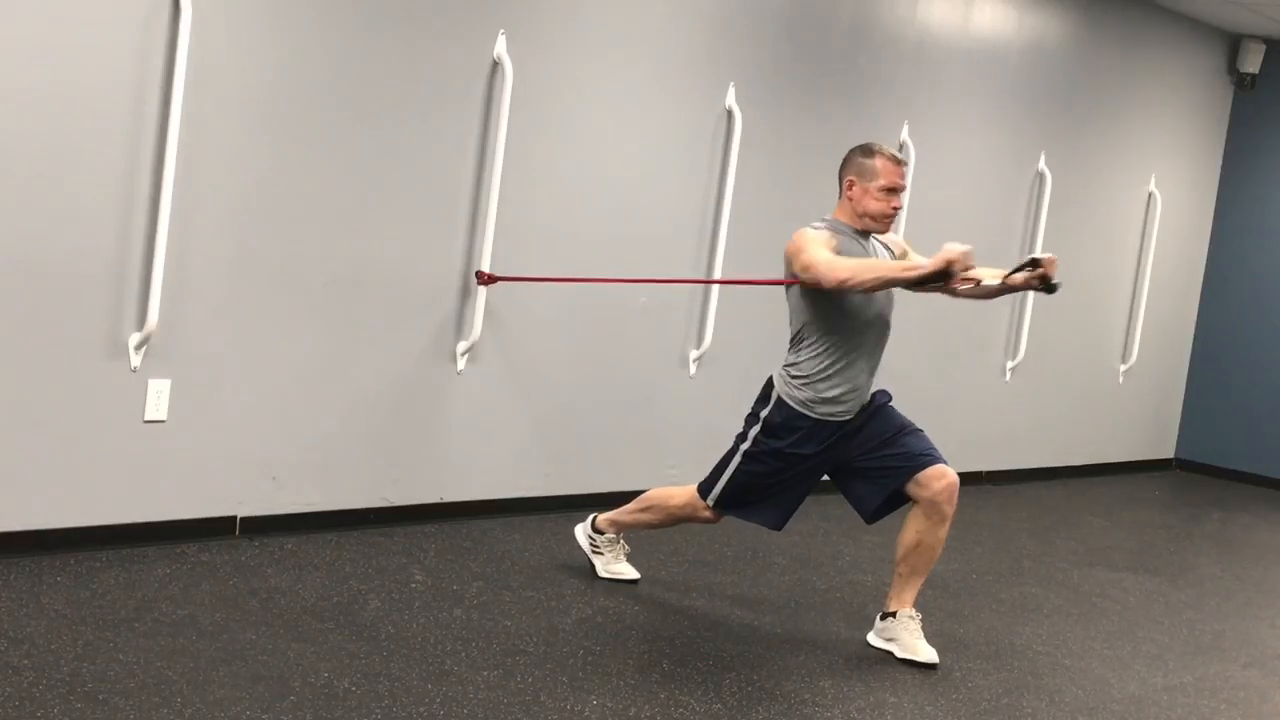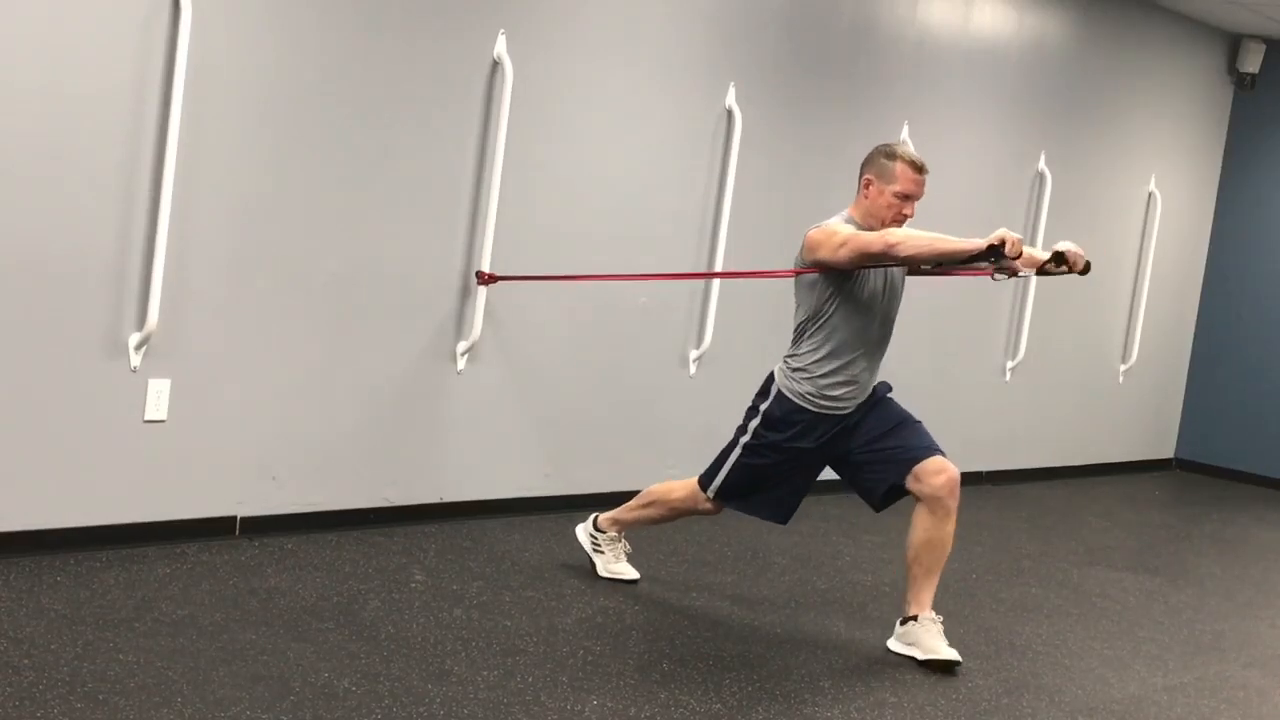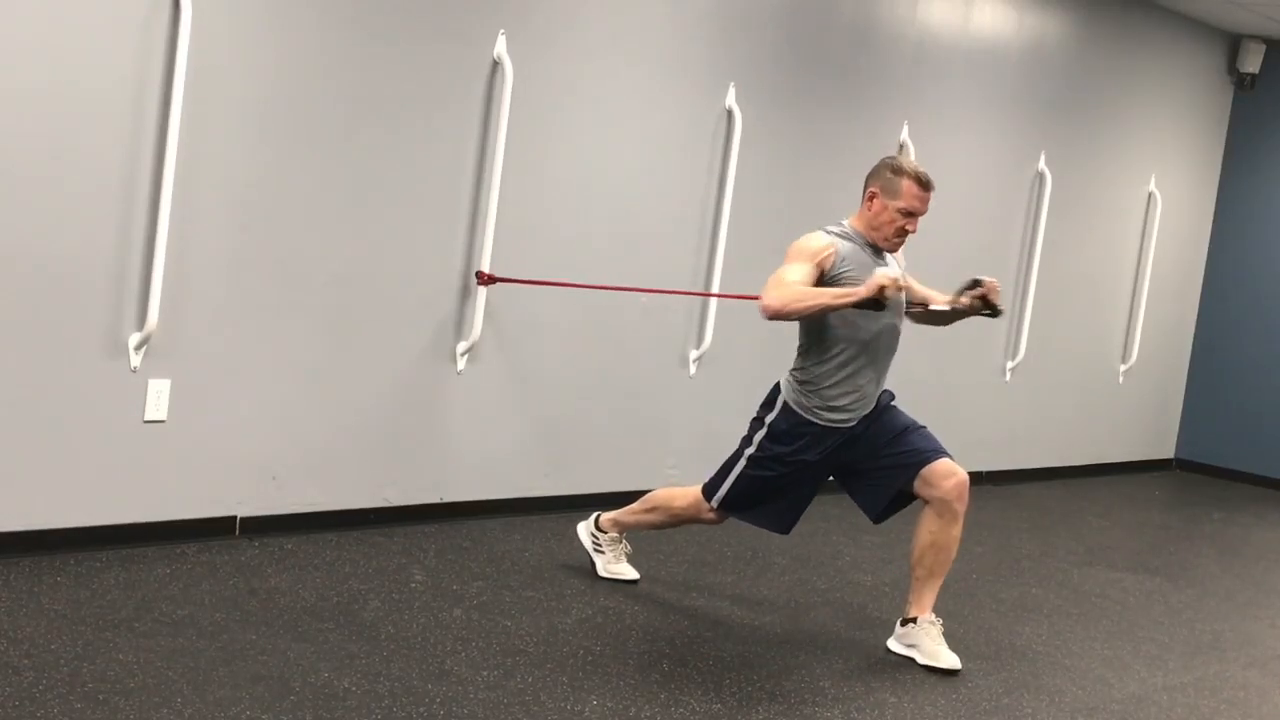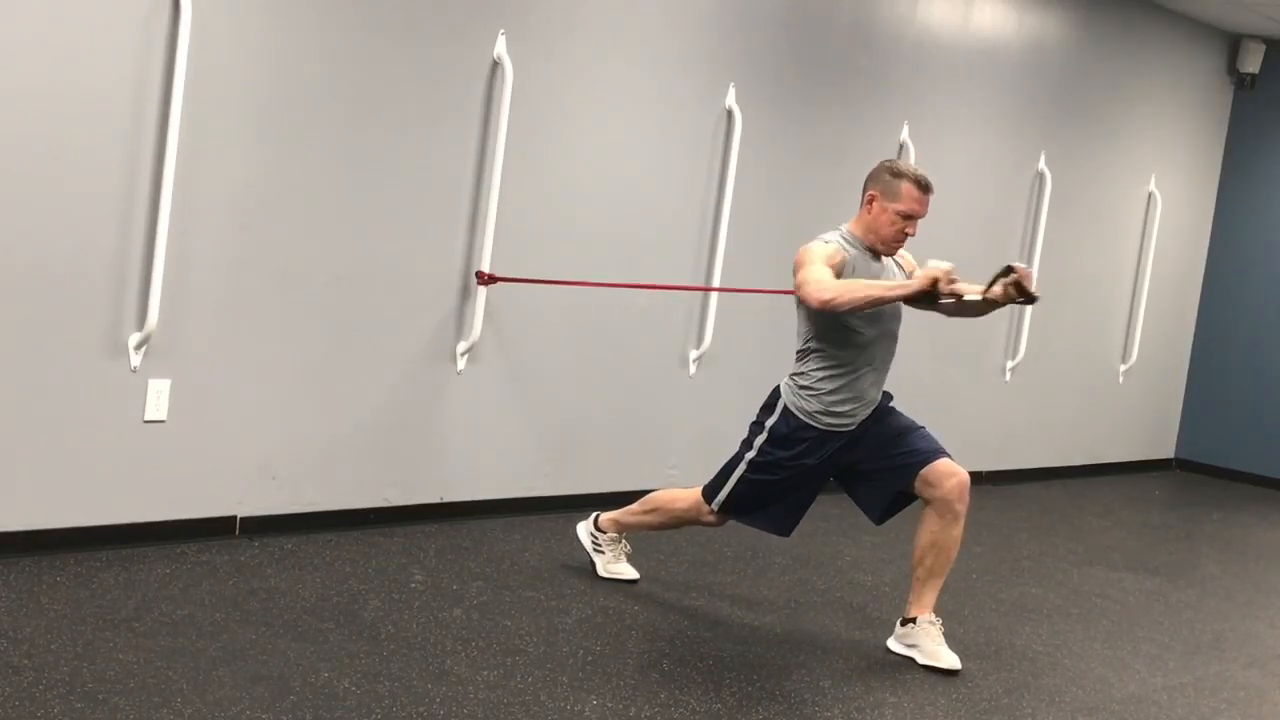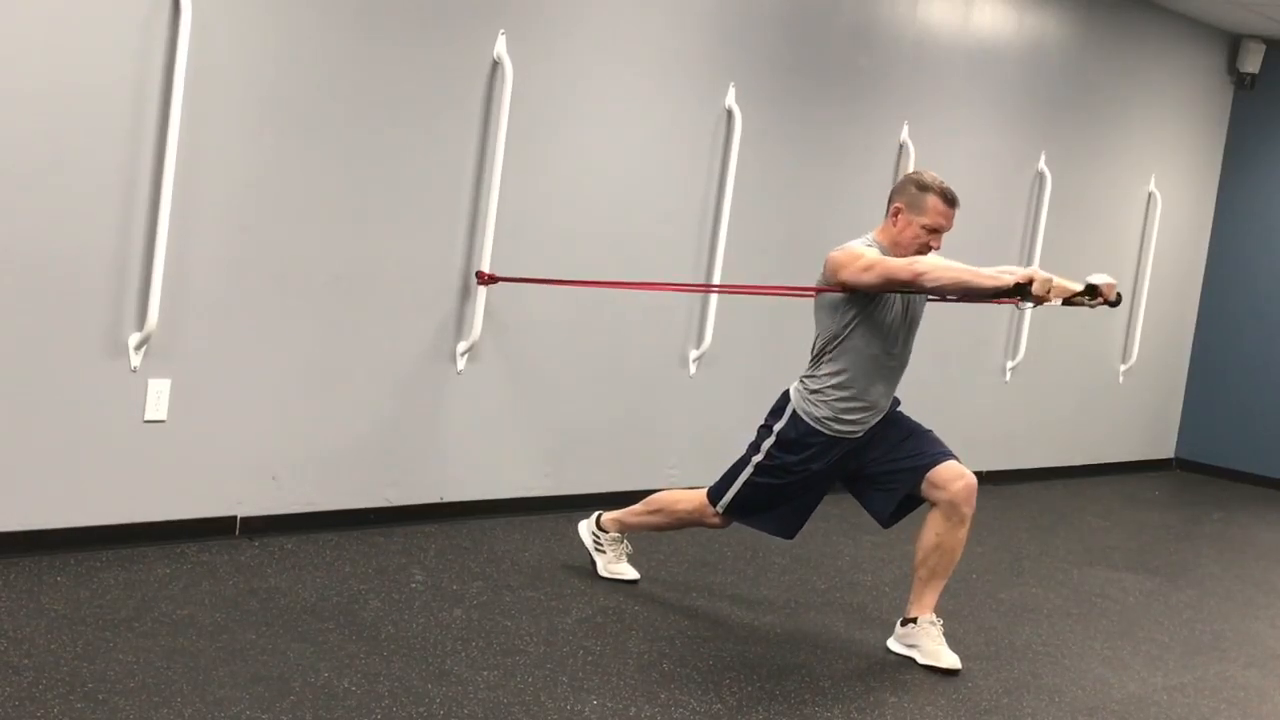
dt=1s
person 1, frame 1
left shoulder: (888, 246)
right shoulder: (811, 242)
left elbow: (955, 278)
right elbow: (842, 276)
left wrist: (1018, 279)
right wrist: (932, 266)
left hip: (859, 412)
right hip: (796, 414)
left knee: (940, 487)
right knee: (707, 506)
left ankle: (895, 619)
right ankle: (603, 529)
person 1, frame 2
left shoulder: (900, 239)
right shoulder: (827, 237)
left elbow: (959, 257)
right elbow: (889, 247)
left wrist: (1043, 257)
right wrist: (985, 244)
left hip: (861, 405)
right hip: (796, 406)
left knee: (941, 482)
right knee: (709, 498)
left ankle: (916, 624)
right ankle: (604, 528)
person 1, frame 3
left shoulder: (888, 257)
right shoulder: (819, 248)
left elbow: (923, 307)
right elbow: (775, 303)
left wrist: (961, 303)
right wrist: (863, 293)
left hip: (869, 415)
right hip: (803, 420)
left knee: (950, 486)
right knee: (710, 507)
left ankle: (916, 625)
right ankle: (604, 528)
person 1, frame 4
left shoulder: (895, 260)
right shoulder: (825, 253)
left elbow: (955, 301)
right elbow: (819, 297)
left wrist: (997, 294)
right wrist: (905, 288)
left hip: (867, 418)
right hip: (804, 421)
left knee: (951, 486)
right knee: (711, 507)
left ankle: (917, 626)
right ankle: (604, 527)
person 1, frame 5
left shoulder: (924, 263)
right shoulder: (850, 260)
left elbow: (990, 281)
right elbow: (917, 274)
left wrist: (1076, 289)
right wrist: (1015, 278)
left hip: (875, 424)
right hip: (811, 425)
left knee: (959, 488)
right knee: (717, 511)
left ankle: (917, 626)
right ankle: (607, 527)
